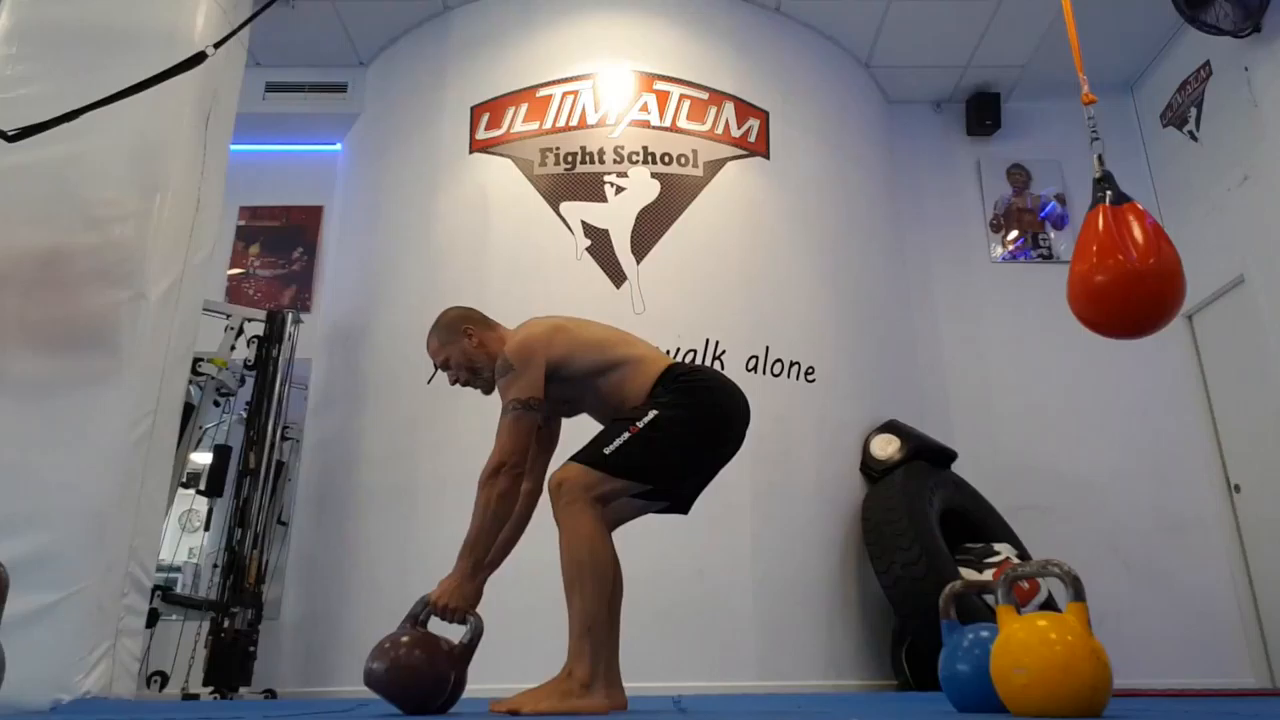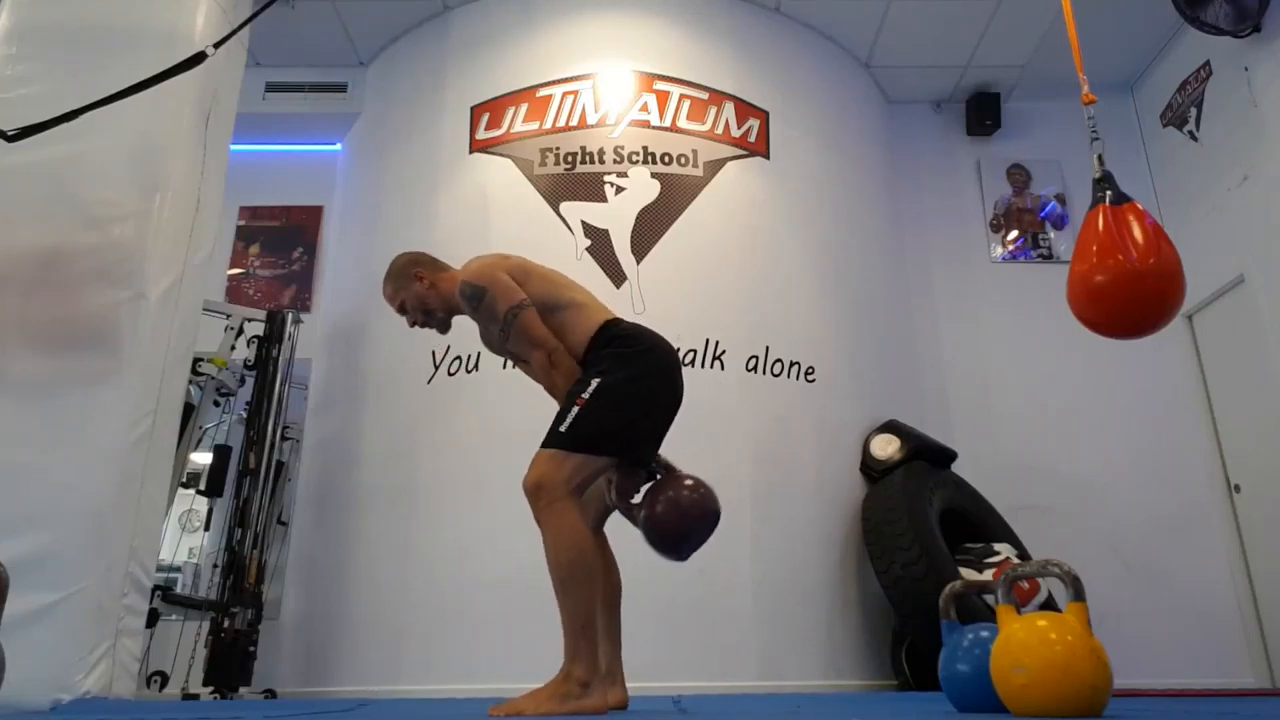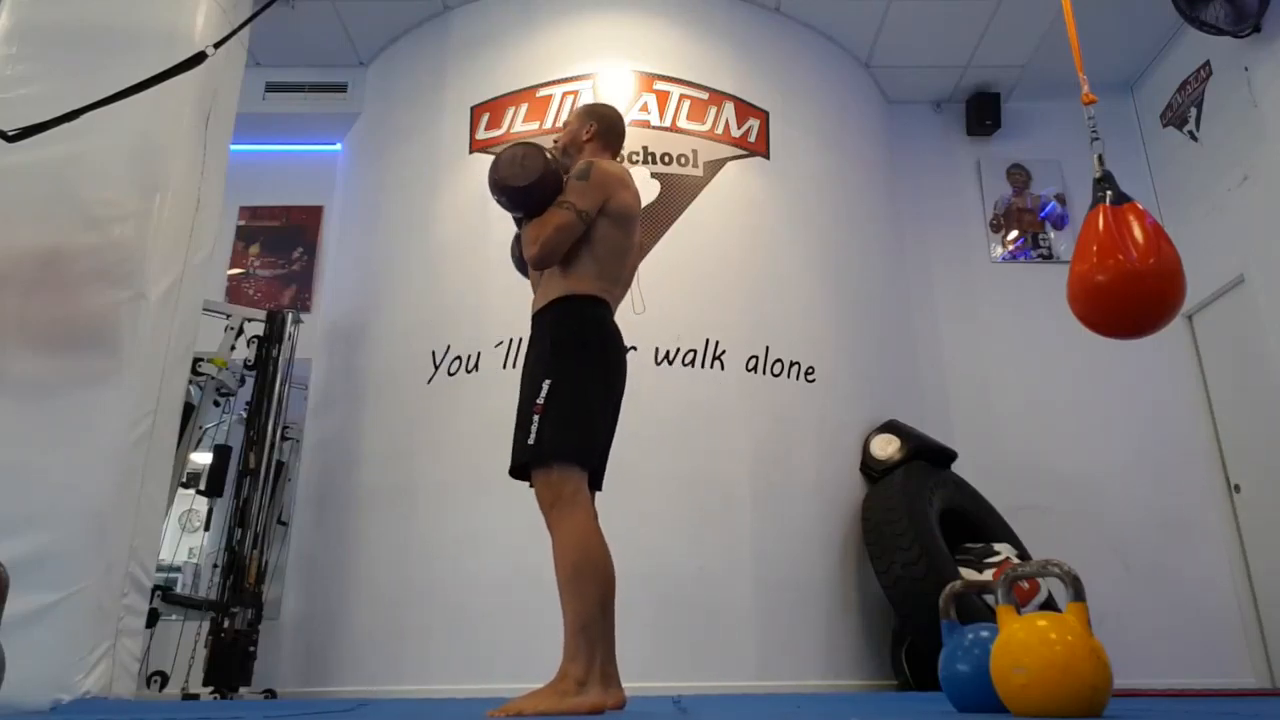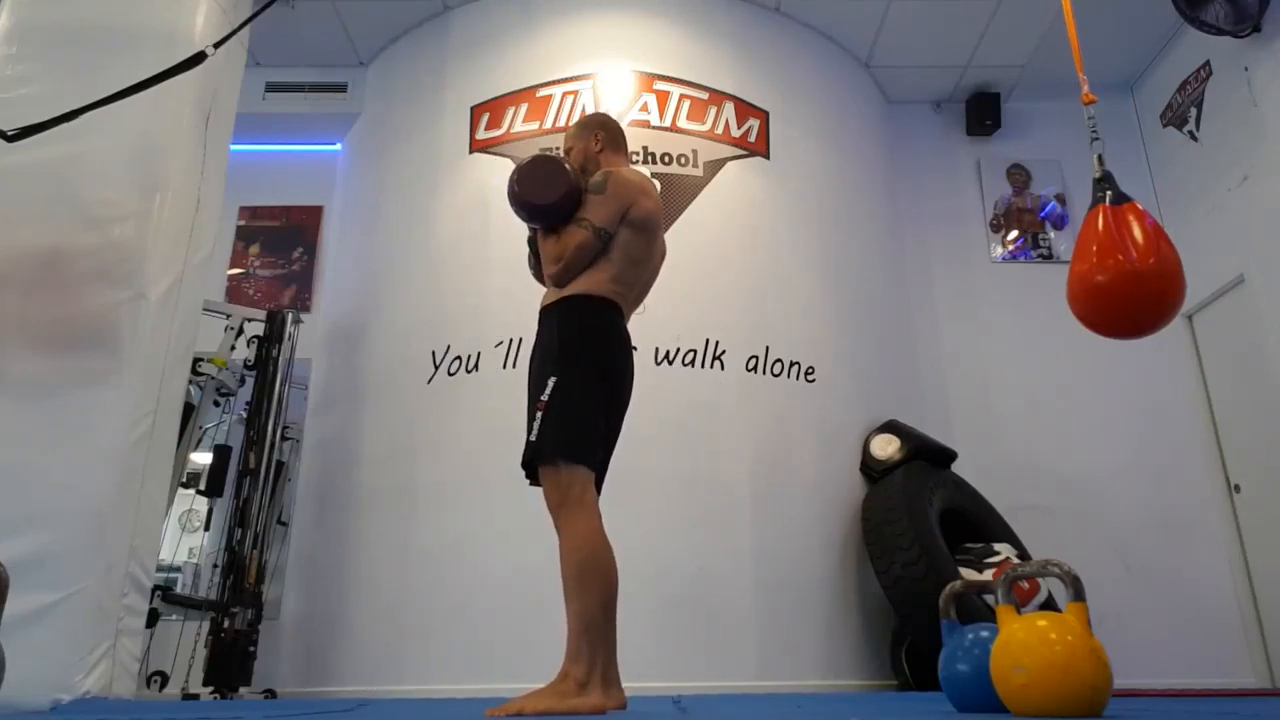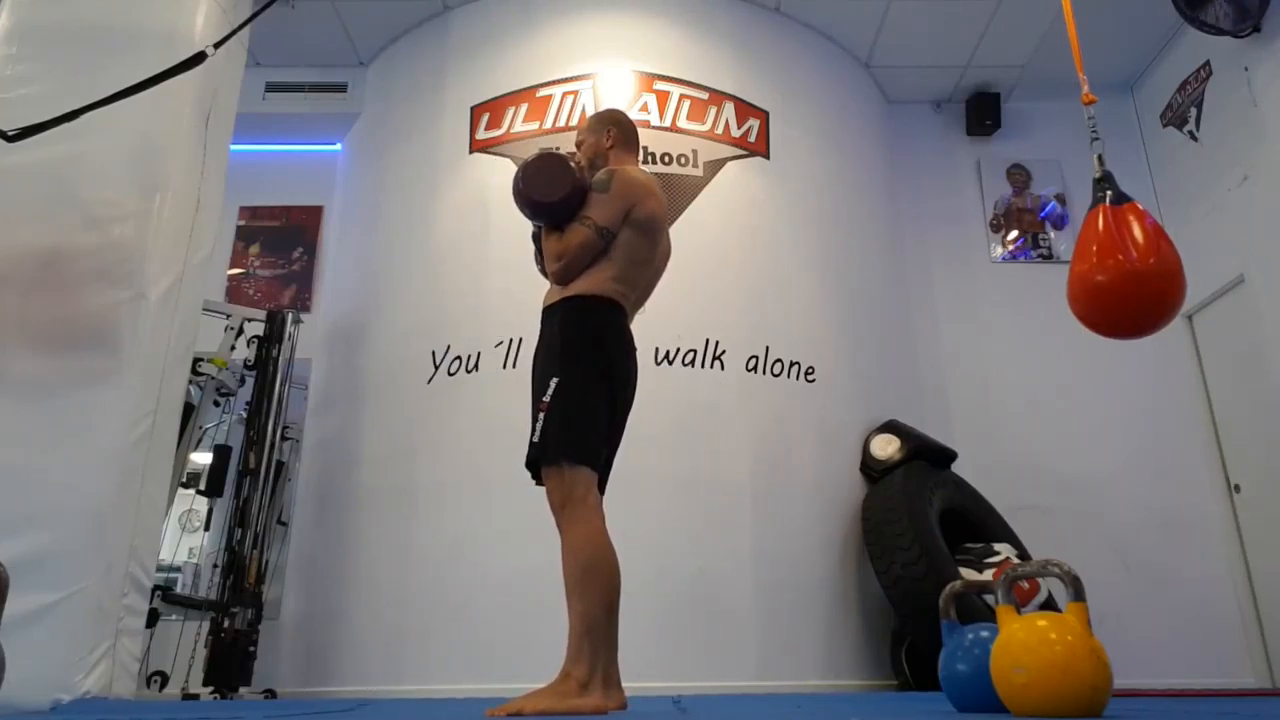
dt=1s
person 1, frame 1
left shoulder: (519, 351)
right shoulder: (540, 373)
left elbow: (504, 472)
right elbow: (528, 483)
left wrist: (464, 573)
right wrist: (479, 574)
left hip: (697, 401)
right hip: (708, 408)
left knee: (573, 490)
right knee: (586, 515)
left ankle: (585, 682)
right ankle: (603, 682)
person 1, frame 2
left shoulder: (474, 281)
right shoulder: (491, 313)
left elbow: (552, 358)
right wrist: (626, 452)
left hip: (632, 365)
right hip: (648, 368)
left knee: (549, 488)
right knee: (581, 519)
left ankle: (582, 681)
right ankle: (607, 682)
person 1, frame 3
left shoulder: (596, 174)
right shoulder: (615, 202)
left elbow: (537, 251)
right wrist: (538, 212)
left hip: (569, 336)
right hip: (587, 339)
left knee: (562, 498)
right knee: (571, 504)
person 1, frame 4
left shoulder: (614, 182)
right shoulder: (645, 214)
left elbow: (558, 266)
right wrist: (558, 218)
left hip: (576, 333)
right hip: (601, 341)
left knee: (569, 499)
right knee: (576, 505)
person 1, frame 5
left shoulder: (619, 180)
right shoulder: (652, 219)
left elbow: (561, 264)
left wrist: (551, 217)
right wrist: (562, 223)
left hip: (580, 335)
right hip: (605, 344)
left knee: (573, 502)
right knee: (578, 508)
